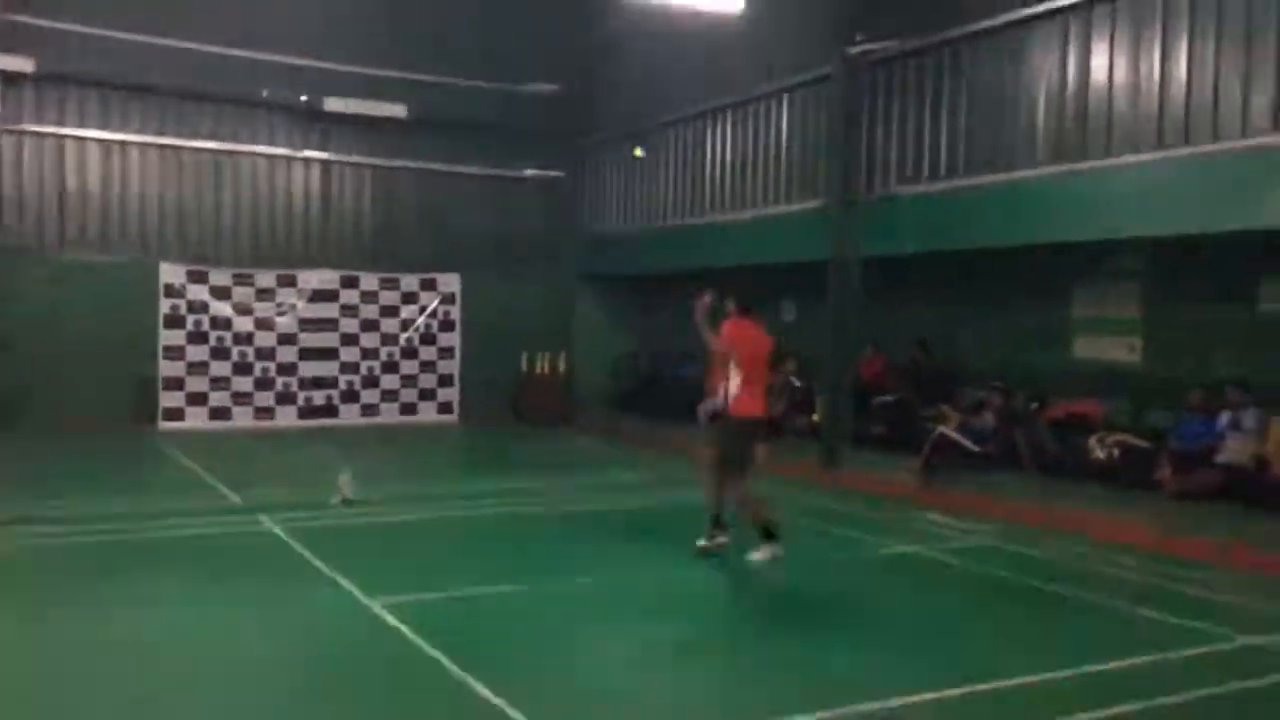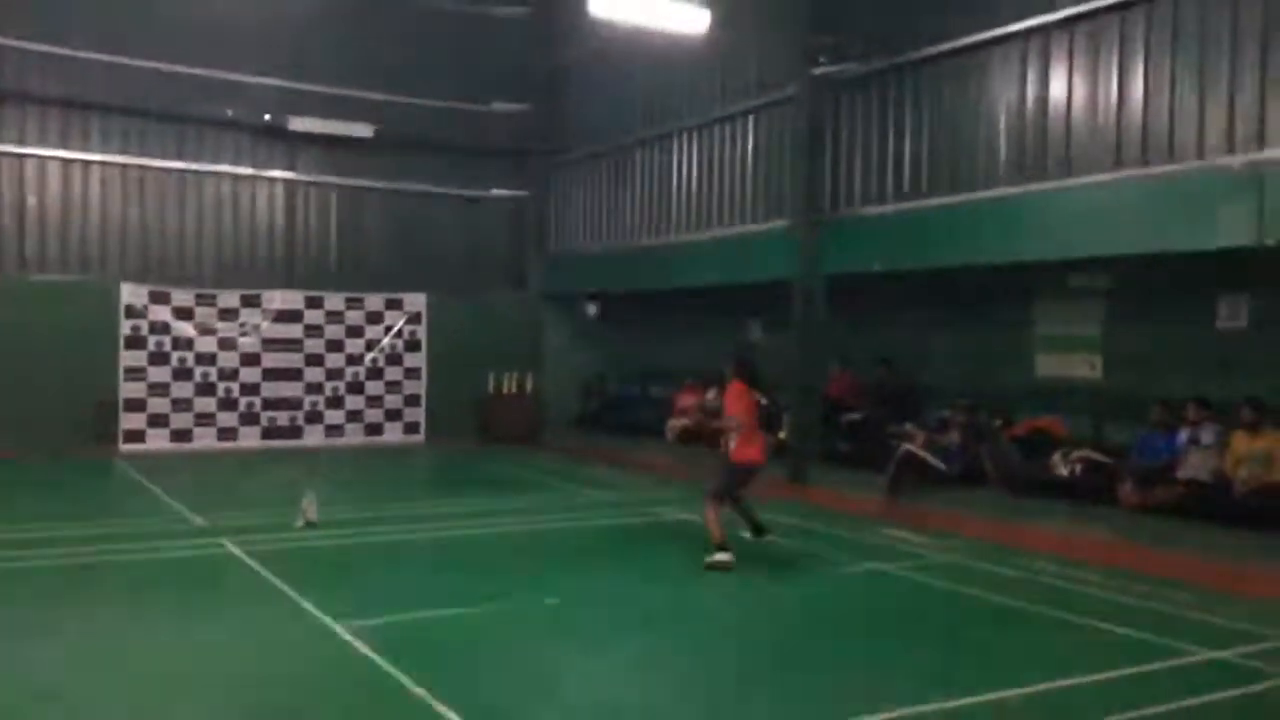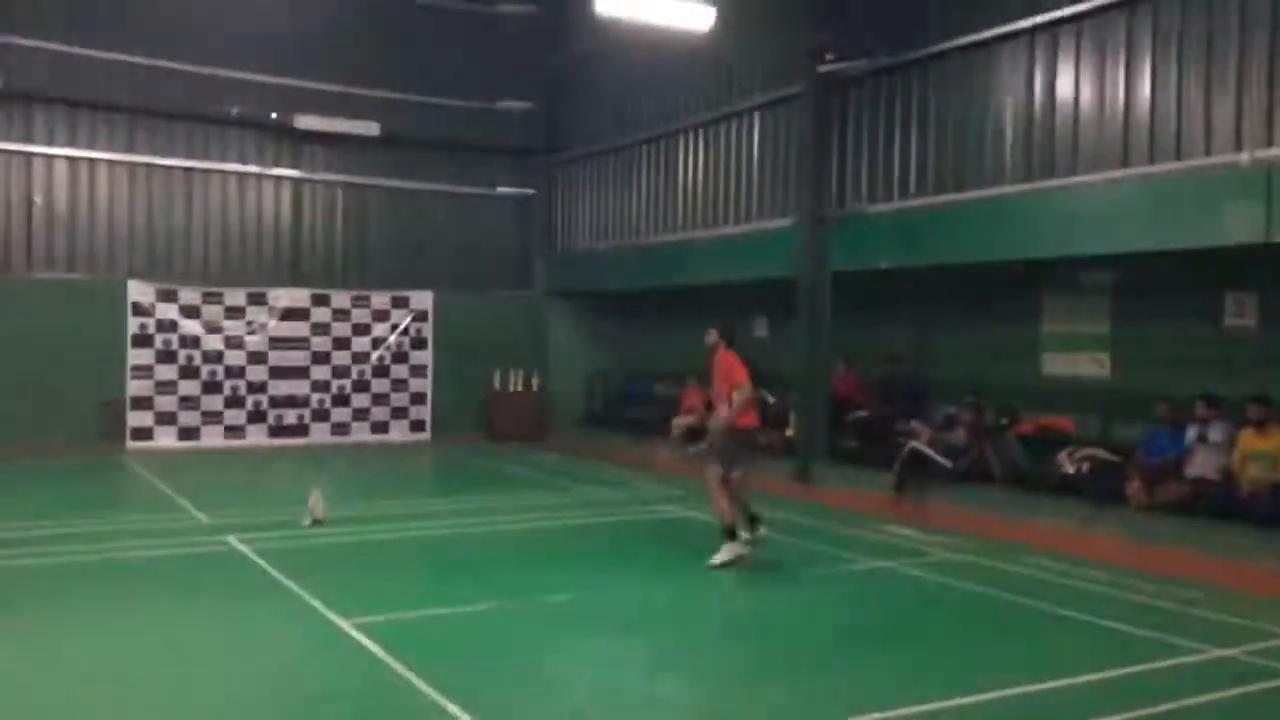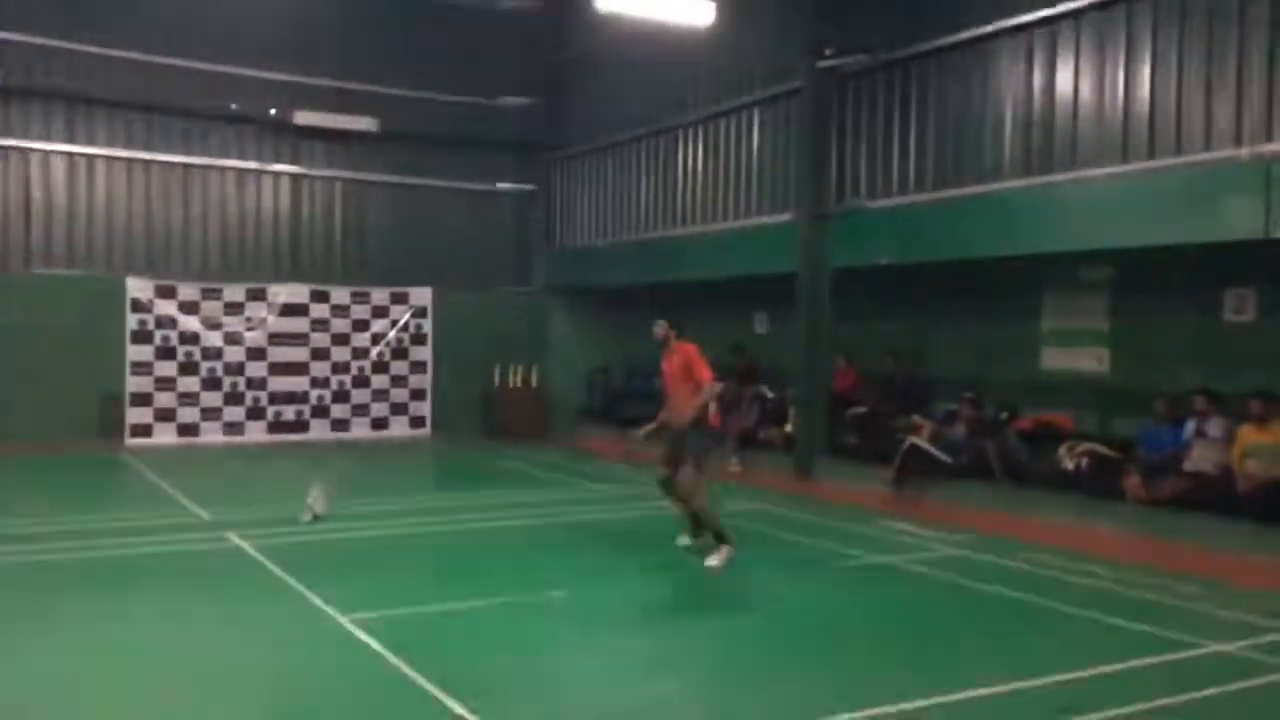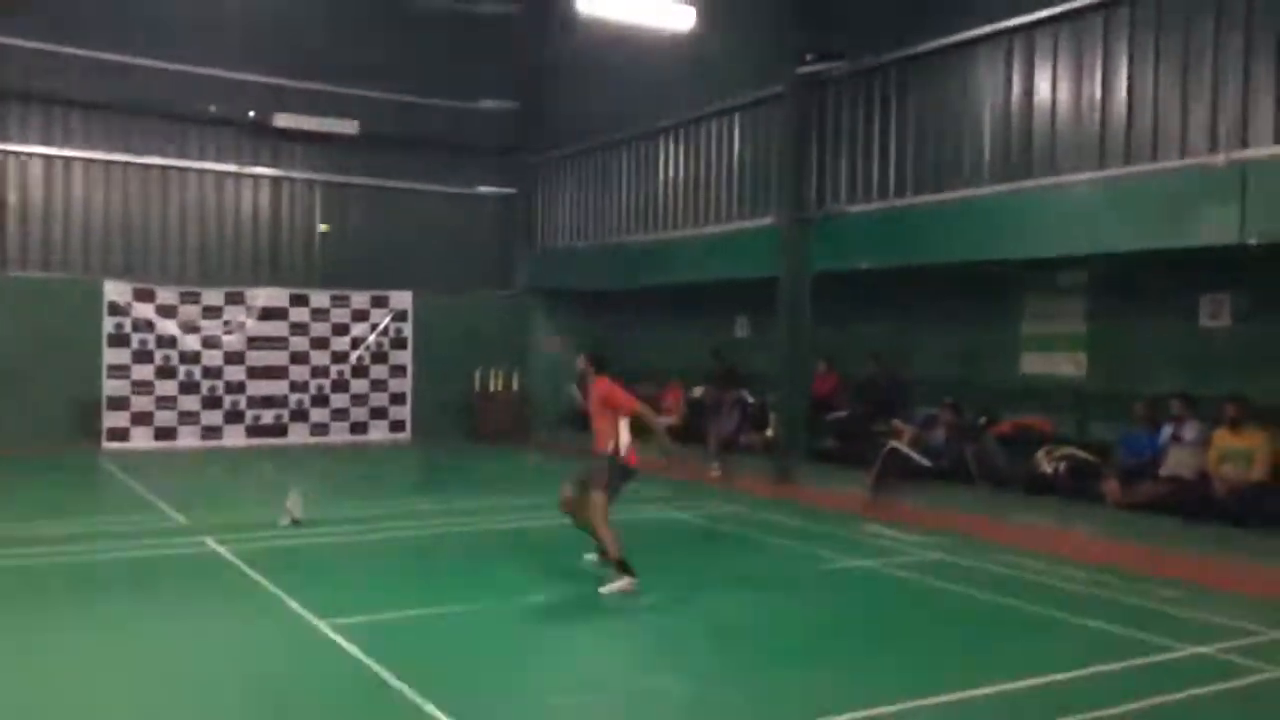
dt=0.4s
person 1, frame 1
left shoulder: (734, 326)
right shoulder: (764, 338)
left elbow: (720, 348)
left wrist: (700, 317)
left hip: (740, 414)
right hip: (752, 412)
left knee: (734, 480)
right knee: (718, 467)
left ankle: (770, 539)
right ankle: (717, 529)
person 1, frame 2
left shoulder: (735, 388)
right shoulder: (747, 392)
left elbow: (737, 423)
left hip: (740, 458)
right hip: (755, 457)
left knee: (712, 504)
right knee: (730, 494)
left ankle: (722, 551)
right ankle: (759, 530)
person 1, frame 3
left shoulder: (728, 358)
right shoulder: (719, 361)
left elbow: (746, 392)
left wrist: (723, 416)
right wrist: (715, 420)
left hip: (738, 426)
right hip: (731, 426)
left knee: (713, 476)
right knee: (729, 479)
left ankle: (731, 542)
right ankle: (752, 524)
person 1, frame 4
left shoulder: (689, 351)
right shoulder: (666, 359)
left elbow: (710, 387)
left wrist: (690, 411)
right wrist: (655, 423)
left hip: (699, 424)
right hip: (678, 426)
left knee: (689, 483)
right knee: (666, 479)
left ankle: (723, 544)
right ankle: (698, 526)
person 1, frame 5
left shoulder: (606, 388)
right shoulder: (593, 392)
left elbow: (643, 412)
left wrist: (663, 439)
left hip: (616, 461)
right hip: (605, 459)
left knee: (595, 515)
right knee: (567, 499)
left ankle: (626, 574)
right ankle: (607, 549)
